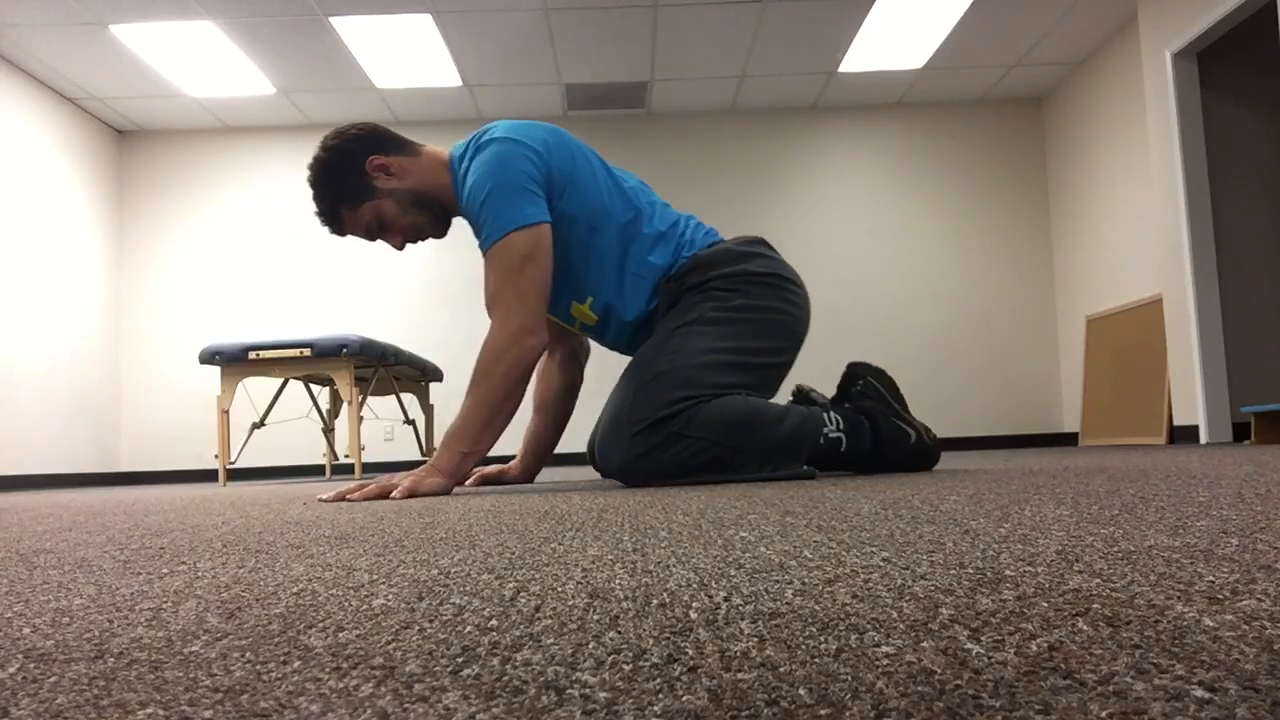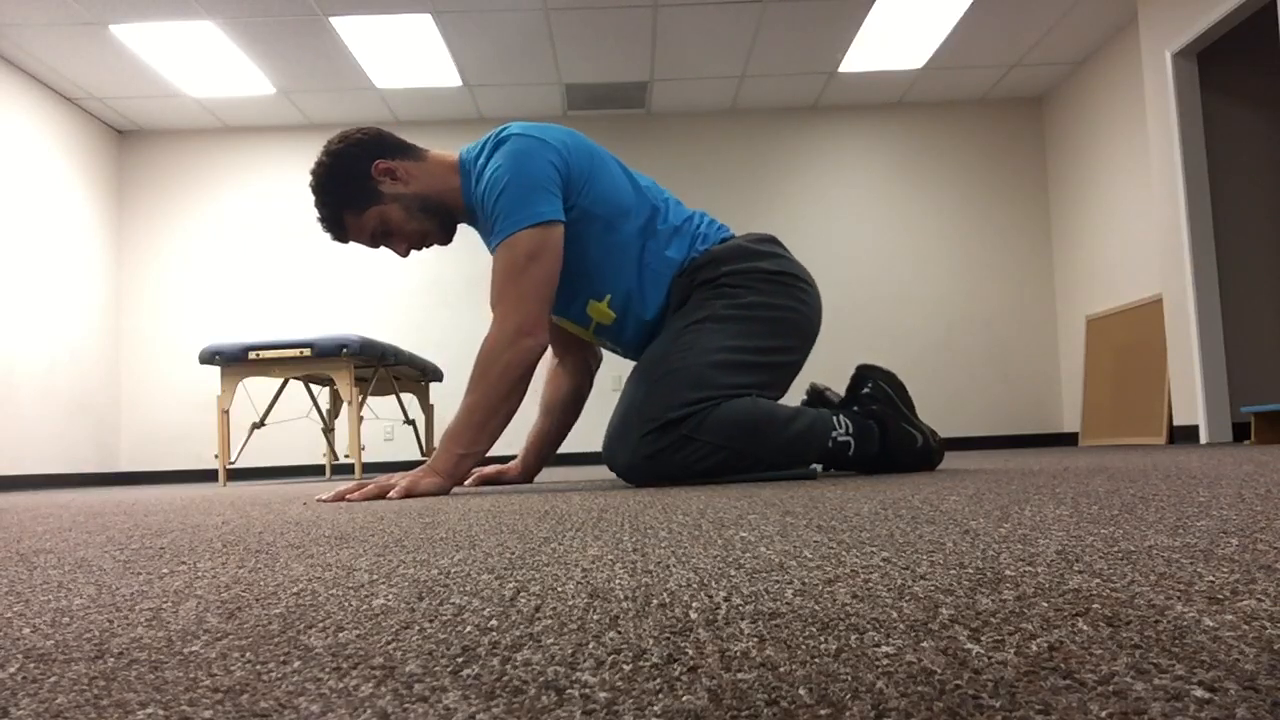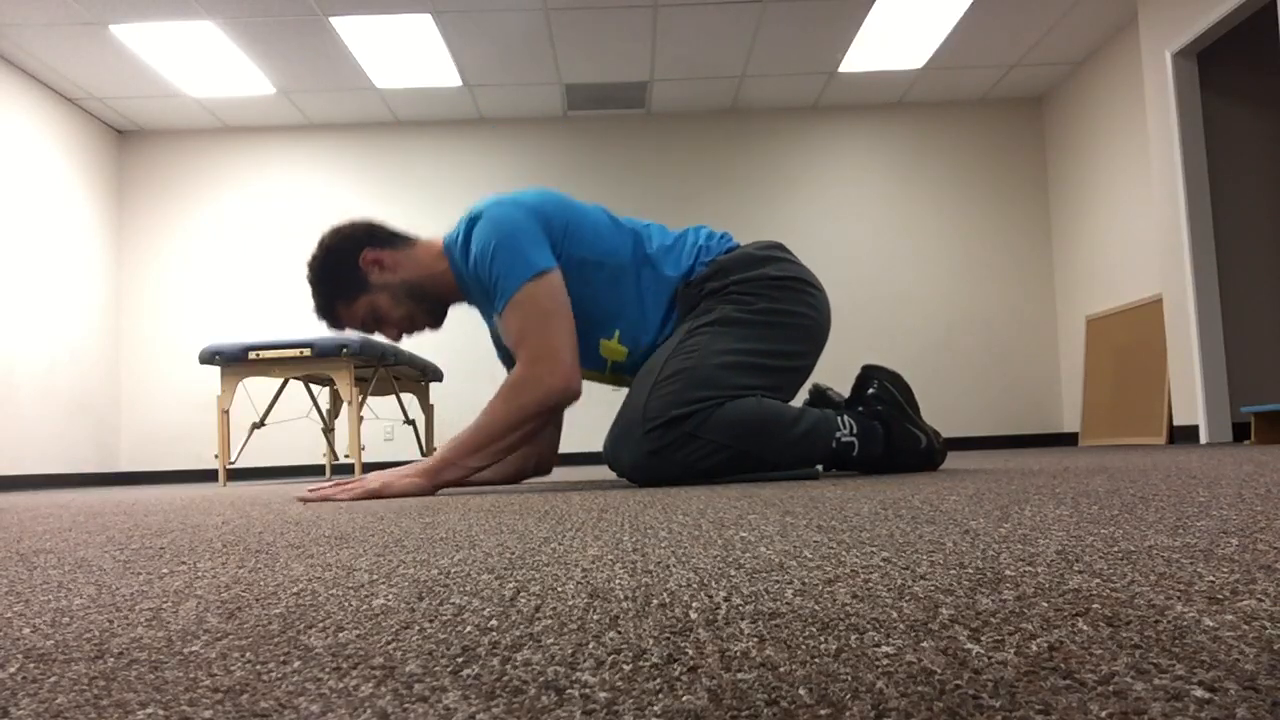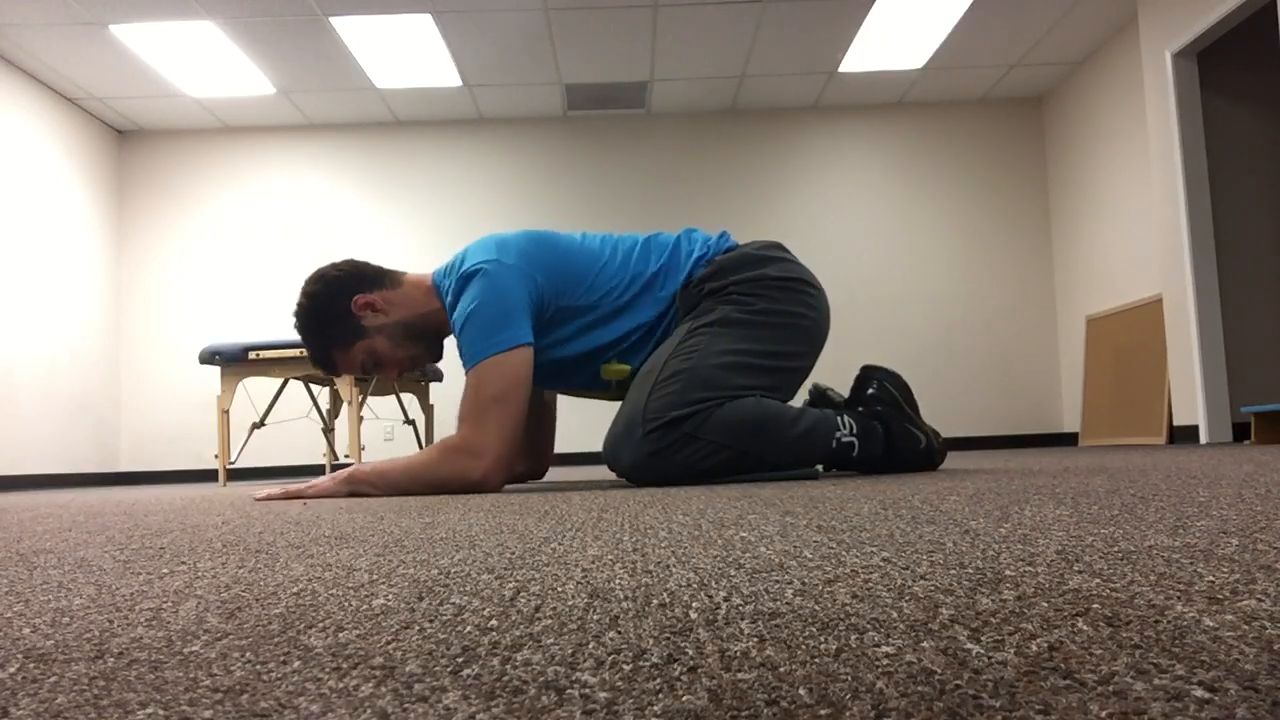
dt=0.7s
person 1, frame 1
left shoulder: (495, 161)
right shoulder: (494, 188)
left elbow: (520, 335)
right elbow: (561, 347)
left wrist: (445, 467)
right wrist: (525, 464)
left hip: (735, 292)
right hip: (719, 301)
left knee: (635, 447)
right knee: (624, 450)
left ankle: (852, 430)
right ankle: (819, 421)
person 1, frame 2
left shoulder: (512, 160)
right shoulder: (495, 210)
left elbow: (520, 337)
right elbow: (574, 359)
left wrist: (443, 468)
right wrist: (525, 466)
left hip: (749, 291)
right hip: (711, 306)
left knee: (647, 447)
right knee: (639, 451)
left ankle: (859, 429)
right ankle: (832, 420)
person 1, frame 3
left shoulder: (496, 230)
right shoulder: (495, 293)
left elbow: (552, 378)
right elbow: (535, 447)
left wrist: (428, 471)
right wrist: (432, 474)
left hip: (759, 294)
right hip: (727, 313)
left knee: (650, 449)
right knee: (634, 455)
left ankle: (865, 432)
right ankle: (832, 416)
person 1, frame 4
left shoulder: (485, 283)
right shoulder: (494, 299)
left elbow: (480, 462)
right elbow: (529, 459)
left wrist: (350, 478)
right wrist: (379, 476)
left hip: (759, 293)
right hip: (745, 298)
left knee: (651, 446)
right knee: (633, 454)
left ankle: (866, 430)
right ankle: (843, 411)
